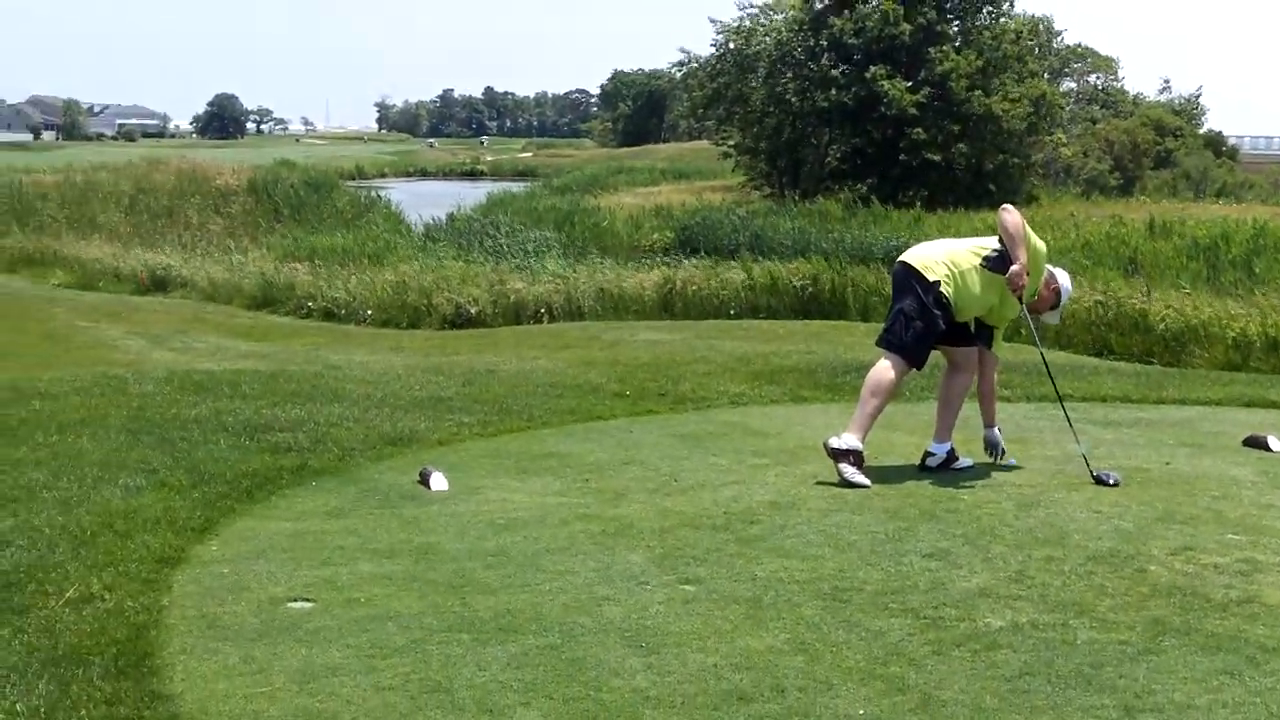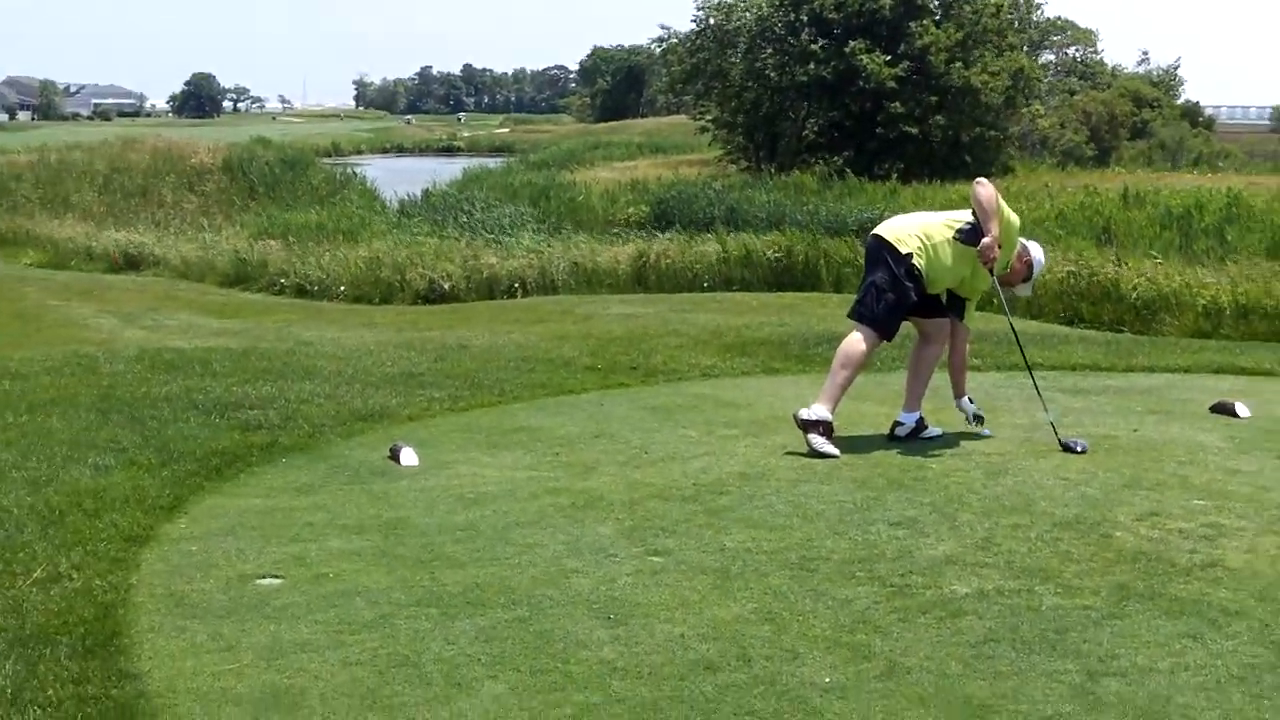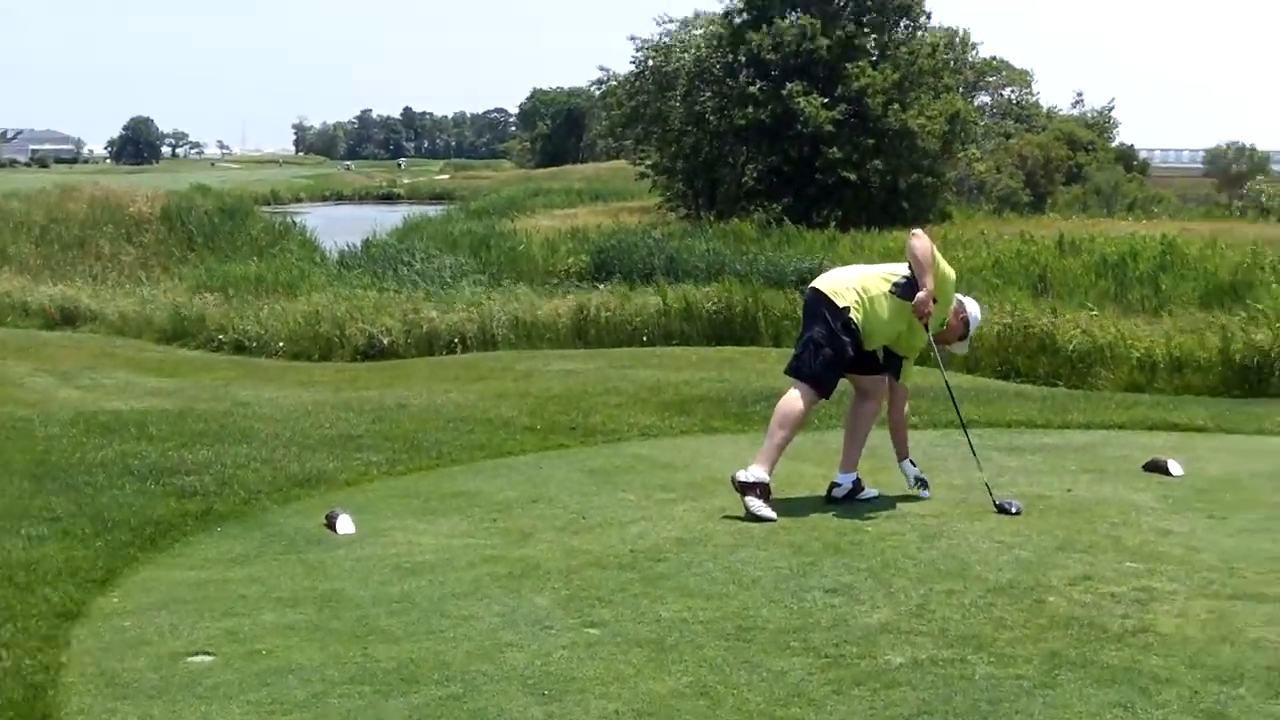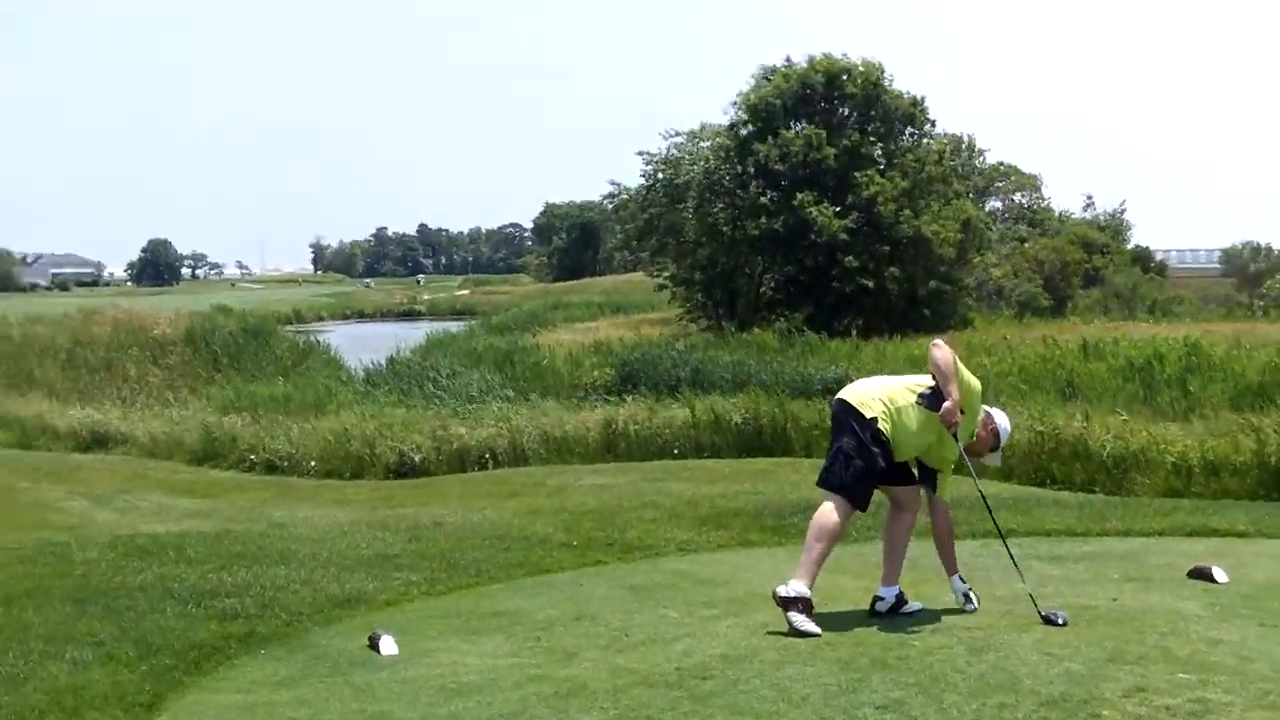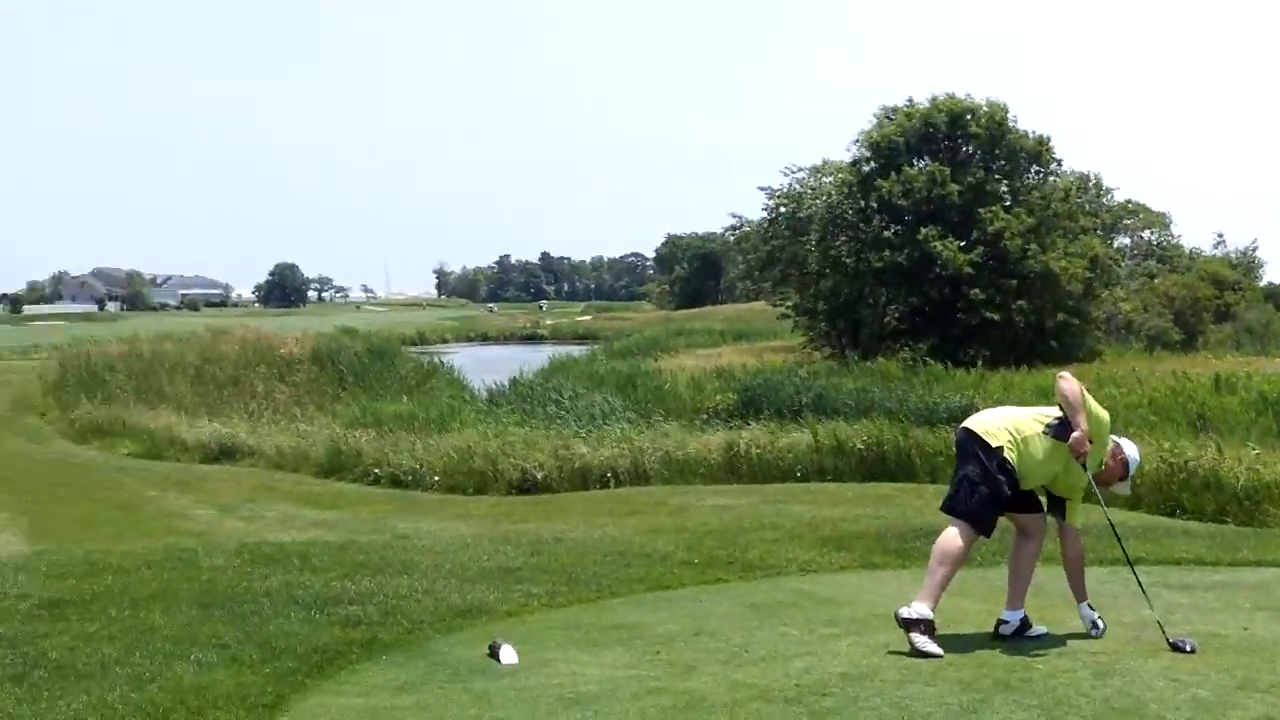
dt=0.1s
person 1, frame 1
left shoulder: (1002, 310)
right shoulder: (1036, 256)
left elbow: (986, 371)
right elbow: (1007, 211)
left wrist: (991, 429)
right wrist: (1020, 264)
right hip: (927, 273)
left knee: (966, 360)
right knee: (899, 360)
left ankle: (939, 451)
right ankle: (848, 446)
person 1, frame 2
left shoulder: (973, 282)
right shoulder: (1009, 229)
left elbow: (958, 342)
right elbow: (980, 185)
left wrist: (962, 399)
right wrist: (991, 236)
right hip: (899, 246)
left knee: (938, 330)
right knee: (870, 332)
left ankle: (909, 420)
right ankle: (818, 416)
person 1, frame 3
left shoulder: (912, 341)
right shoulder: (943, 281)
left elbow: (897, 402)
right elbow: (917, 237)
left wrist: (905, 461)
right wrist: (924, 290)
right hip: (836, 300)
left knee: (874, 389)
right knee: (808, 390)
left ankle: (845, 482)
right ankle: (755, 477)
person 1, frame 4
left shoulder: (943, 452)
right shoulder: (971, 396)
left elbow: (939, 515)
right elbow: (938, 346)
left wrist: (955, 578)
right wrist: (952, 400)
right hip: (864, 410)
left knee: (907, 500)
right knee: (842, 502)
left ankle: (888, 596)
right ankle: (796, 592)
person 1, frame 5
left shoulder: (1073, 481)
right shoulder: (1100, 424)
left elbow: (1071, 545)
right elbow: (1064, 379)
left wrist: (1084, 606)
right wrist: (1081, 431)
right hip: (990, 439)
left knee: (1034, 526)
right knee: (966, 527)
left ankle: (1011, 619)
right ankle: (918, 615)
